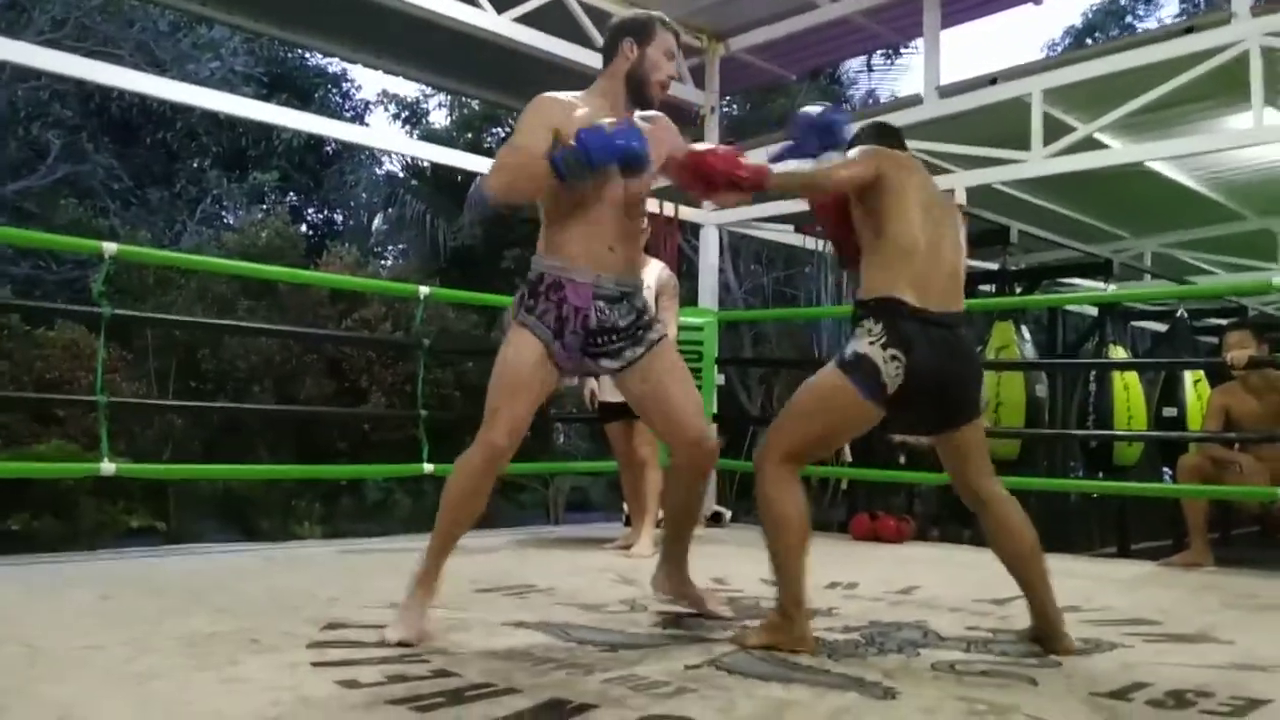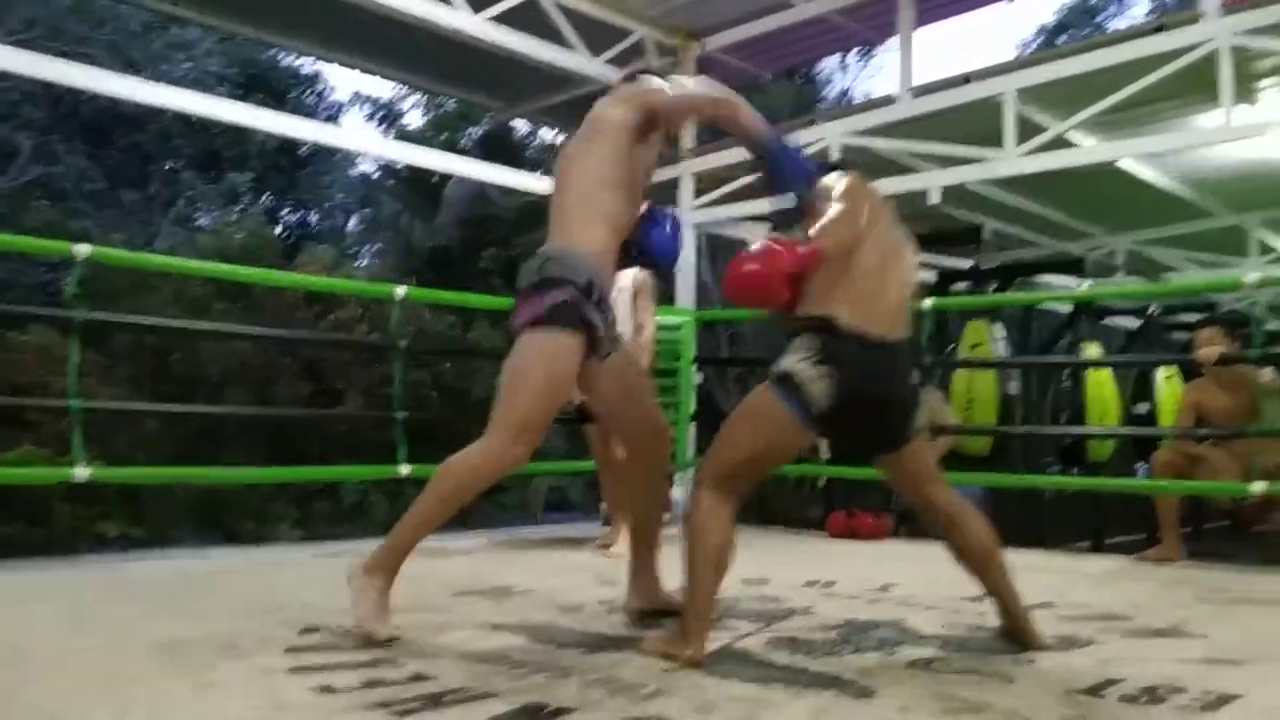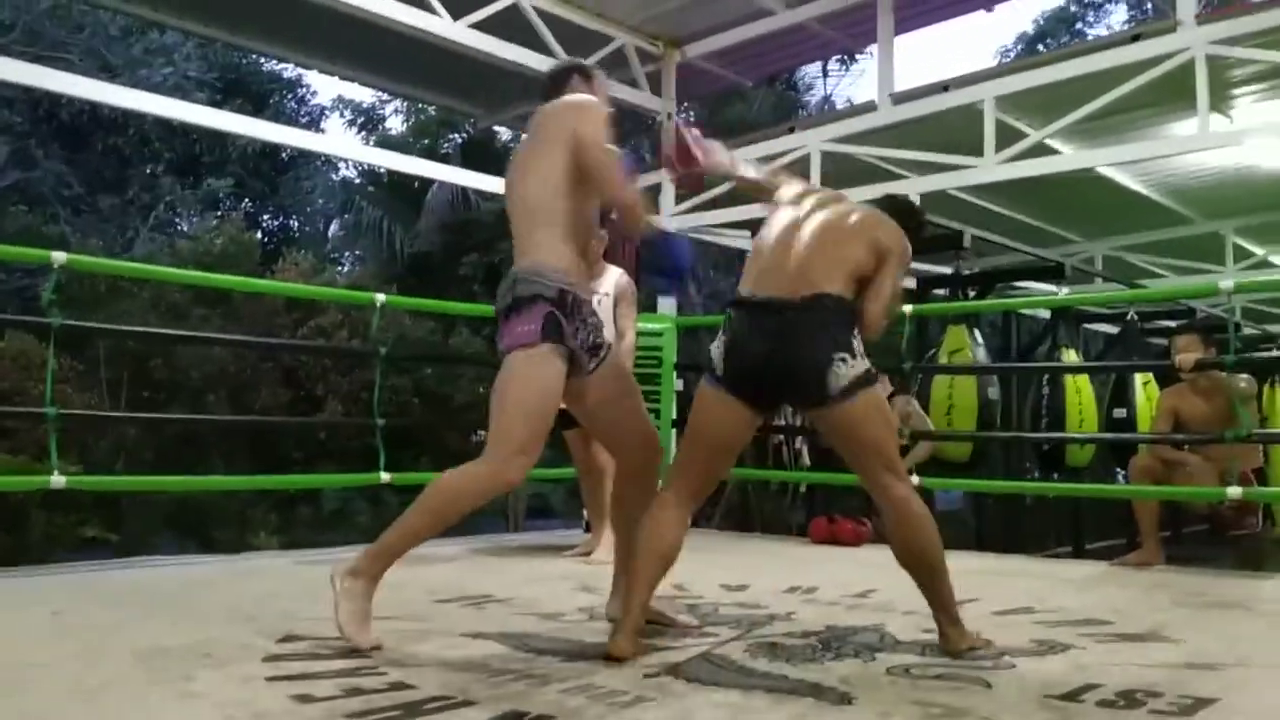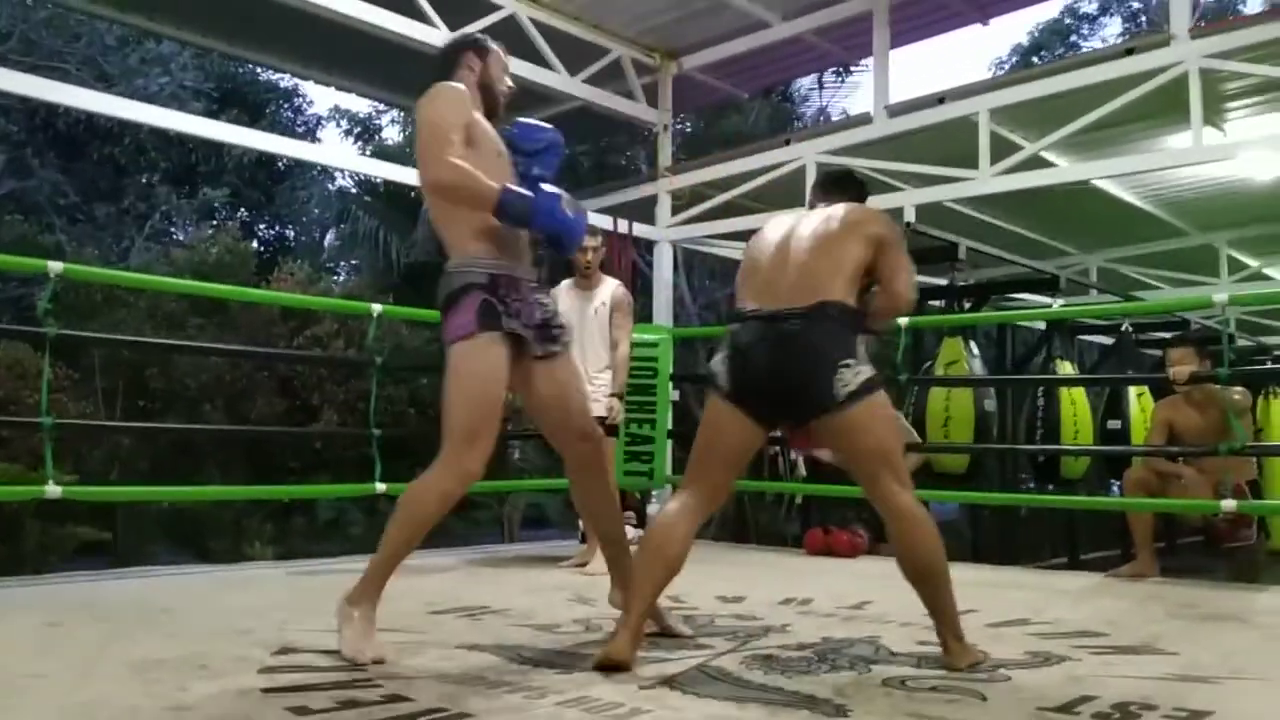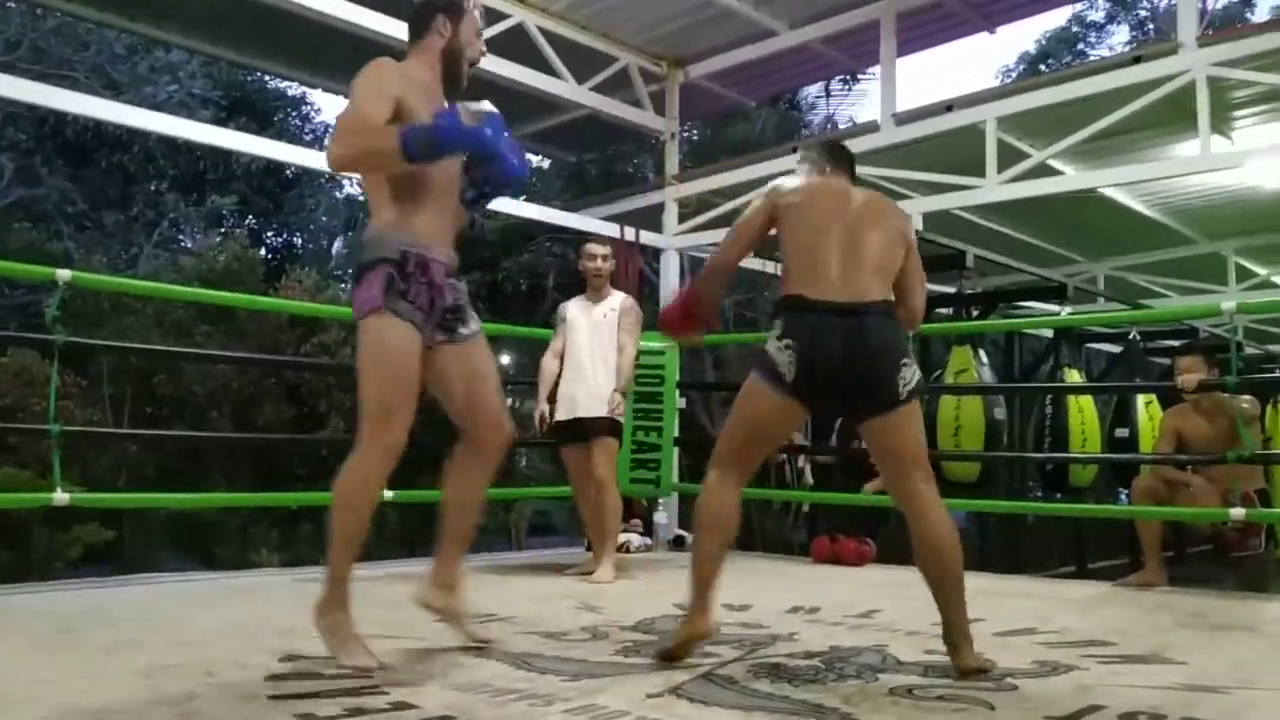
dt=0.2s
person 1, frame 1
left shoulder: (655, 130)
right shoulder: (553, 108)
left elbow: (728, 179)
right elbow: (495, 187)
right wrist: (572, 162)
left hip: (623, 310)
right hip: (553, 297)
left knee: (697, 443)
right knee: (496, 444)
left ankle: (673, 573)
right ankle: (423, 588)
person 1, frame 2
left shoulder: (614, 147)
right shoulder: (628, 104)
right elbow: (708, 96)
left wrist: (646, 232)
left hip: (587, 298)
right hip: (565, 290)
left knee: (652, 440)
right knee: (507, 445)
left ankle: (644, 586)
right ankle: (380, 567)
person 1, frame 3
left shoulder: (539, 148)
right shoulder: (580, 107)
right elbow: (612, 182)
left hip: (574, 313)
right hip: (544, 306)
left knee: (642, 449)
right knee: (505, 467)
left ankle: (626, 590)
right ankle: (363, 572)
person 1, frame 4
left shoulder: (485, 132)
right shoulder: (448, 97)
right elbow: (435, 172)
left wrist: (539, 198)
right wrist: (522, 202)
left hip: (527, 303)
right hip: (482, 297)
left knee: (587, 448)
right knee: (462, 463)
left ankle: (628, 589)
right ankle: (362, 600)
person 1, frame 5
left shoulder: (451, 105)
right shoulder: (388, 75)
right elbow: (344, 148)
left wrist: (485, 180)
right wrist: (436, 138)
left hip: (443, 284)
right hip: (398, 273)
left knee: (491, 433)
right knee: (383, 442)
left ankle: (445, 581)
right ankle: (333, 605)
person 2, frame 1
left shoulder: (878, 159)
right shoulder: (943, 209)
left elbow: (816, 181)
right wrist: (843, 228)
left hip: (891, 342)
right hip: (953, 349)
left knee: (775, 459)
right knee: (981, 487)
left ankle: (791, 620)
right ankle: (1048, 618)
person 2, frame 2
left shoulder: (847, 190)
right shoulder: (903, 249)
left elbow: (828, 241)
left wrist: (782, 264)
right wrist: (793, 289)
left hip: (825, 362)
right hip: (887, 375)
left knee: (714, 486)
right knee: (938, 498)
left ankle: (689, 633)
right ankle: (1017, 620)
person 2, frame 3
left shoulder: (799, 191)
right shoulder: (892, 241)
left elbow: (739, 172)
right elbow: (870, 323)
left wrist: (696, 151)
left hip: (743, 331)
right hip: (819, 336)
left knee: (682, 487)
right knee: (891, 483)
left ankle: (627, 629)
right ankle: (951, 624)
person 2, frame 4
left shoulder: (770, 228)
right shoulder: (873, 224)
right elbow: (898, 300)
left hip: (750, 350)
right hip: (825, 345)
left knee: (692, 497)
right knee: (895, 492)
left ankle: (625, 634)
right ankle: (953, 640)
person 2, frame 5
left shoulder: (786, 191)
right shoulder: (893, 215)
left elbow: (723, 260)
right elbow: (913, 312)
left wrist: (695, 306)
left hip: (803, 336)
right hip: (879, 339)
left knee: (726, 472)
right knee: (918, 493)
left ankle: (698, 612)
right ankle: (960, 643)
person 3, frame 1
left shoulder: (661, 275)
left elbow: (669, 329)
right wrist: (589, 375)
right hip: (609, 381)
left knee: (646, 456)
right knee: (624, 458)
left ankle: (648, 530)
right ankle: (634, 525)
person 3, frame 2
left shoulder: (638, 277)
left elbow: (646, 330)
left knee: (624, 458)
right knee: (603, 460)
left ankle: (626, 534)
right ankle: (614, 528)
person 3, frame 3
left shoulder: (620, 283)
left elbow: (627, 337)
left knee: (605, 464)
right knee: (584, 466)
left ankle: (607, 538)
right ankle: (594, 532)
person 3, frame 4
left shoulder: (617, 293)
right shoulder: (559, 293)
left elbow: (622, 348)
left wrist: (616, 394)
left hip: (601, 400)
left ankle: (602, 550)
right ankle: (591, 545)
person 3, frame 5
left shoulder: (625, 305)
right shoulder: (566, 309)
left elbow: (628, 351)
right elbow: (553, 354)
left wrist: (621, 389)
right wrist: (542, 399)
left hip: (603, 407)
right hip: (568, 407)
left knee: (603, 478)
right knee: (581, 483)
left ankle: (608, 559)
right ankle: (597, 553)
person 4, frame 1
right shoulder: (1223, 395)
right elbow: (1205, 444)
left wrist: (1255, 365)
right wrist: (1239, 458)
right hip: (1249, 475)
right knee: (1189, 462)
right ankle: (1199, 549)
person 4, frame 2
right shoulder: (1195, 391)
right elbow: (1178, 439)
left wrist: (1225, 362)
right wrist: (1211, 454)
right hip: (1223, 470)
right knee: (1163, 458)
right ankle: (1172, 543)
person 4, frame 3
left shoulder: (1240, 384)
right shoulder: (1171, 397)
left elbow: (1244, 393)
right elbow: (1155, 445)
left wrist: (1204, 369)
right wrist: (1188, 459)
left hip: (1244, 478)
right hip: (1201, 475)
right knee: (1141, 463)
right ankle: (1151, 548)
person 4, frame 4
left shoulder: (1235, 397)
right shoulder: (1166, 409)
left elbow: (1238, 405)
right elbow: (1149, 457)
left wrist: (1197, 381)
right wrist: (1183, 471)
left hip: (1238, 490)
right hip: (1196, 488)
right knee: (1135, 475)
right ankle: (1145, 560)
person 4, frame 5
left shoulder: (1244, 405)
right shoulder: (1174, 418)
left elbow: (1247, 414)
right elbow: (1157, 465)
left wrist: (1206, 390)
right wrist: (1191, 480)
left hip: (1247, 498)
right hip: (1205, 495)
right knee: (1143, 484)
right ankle: (1154, 569)
